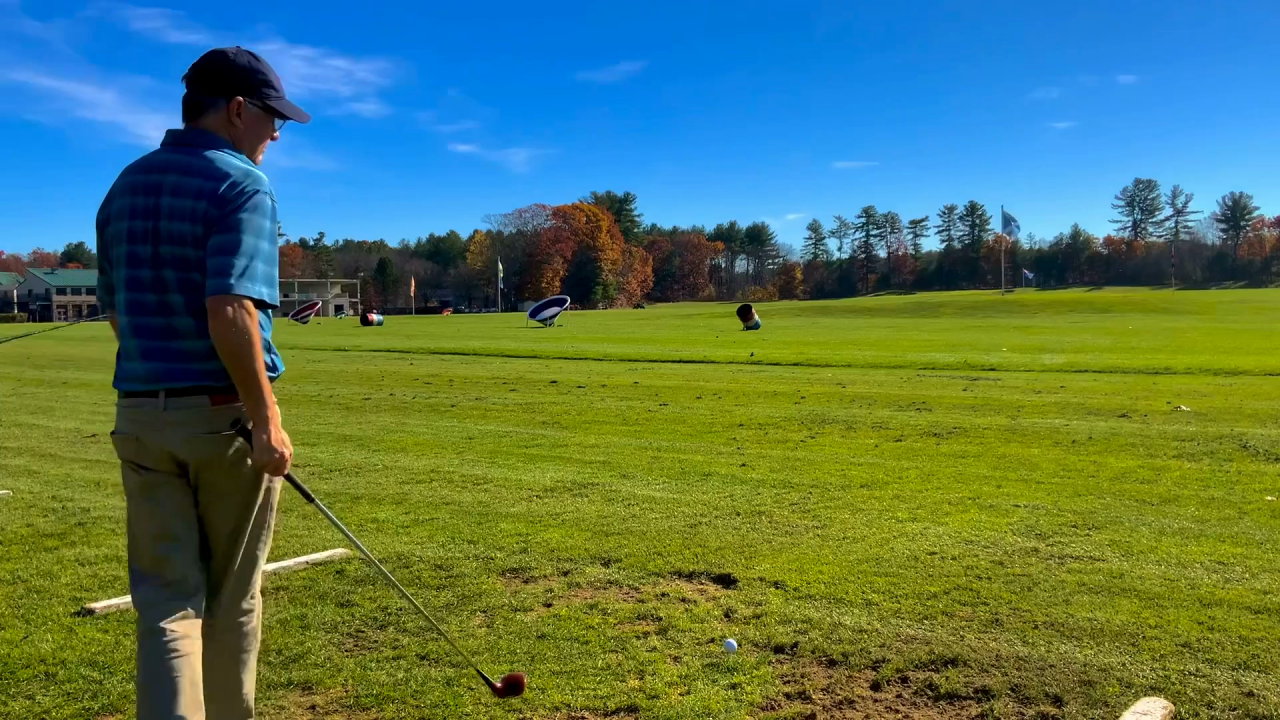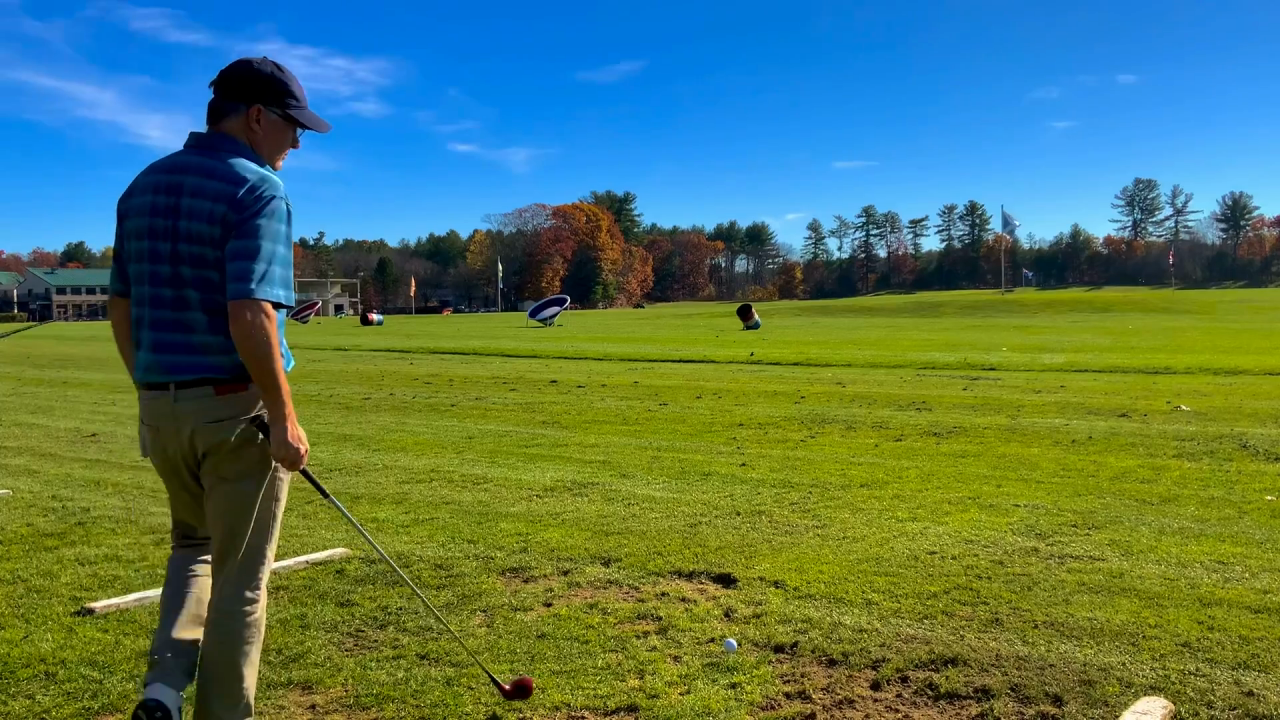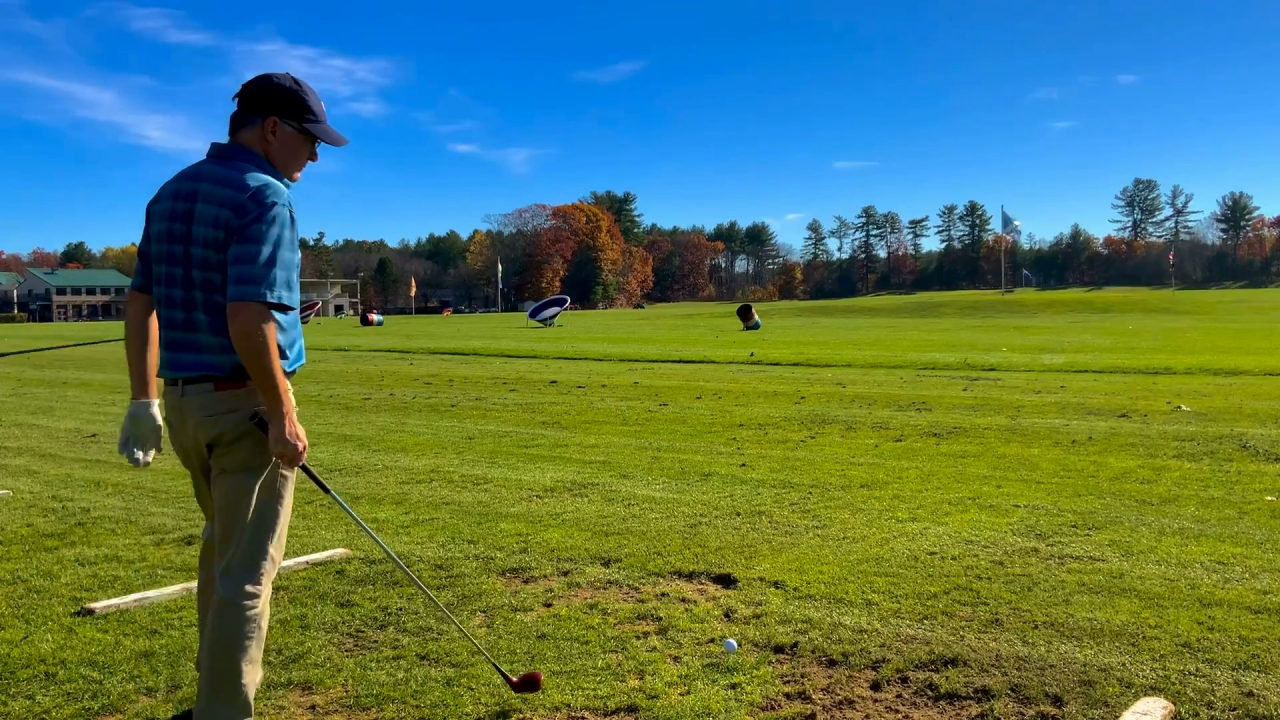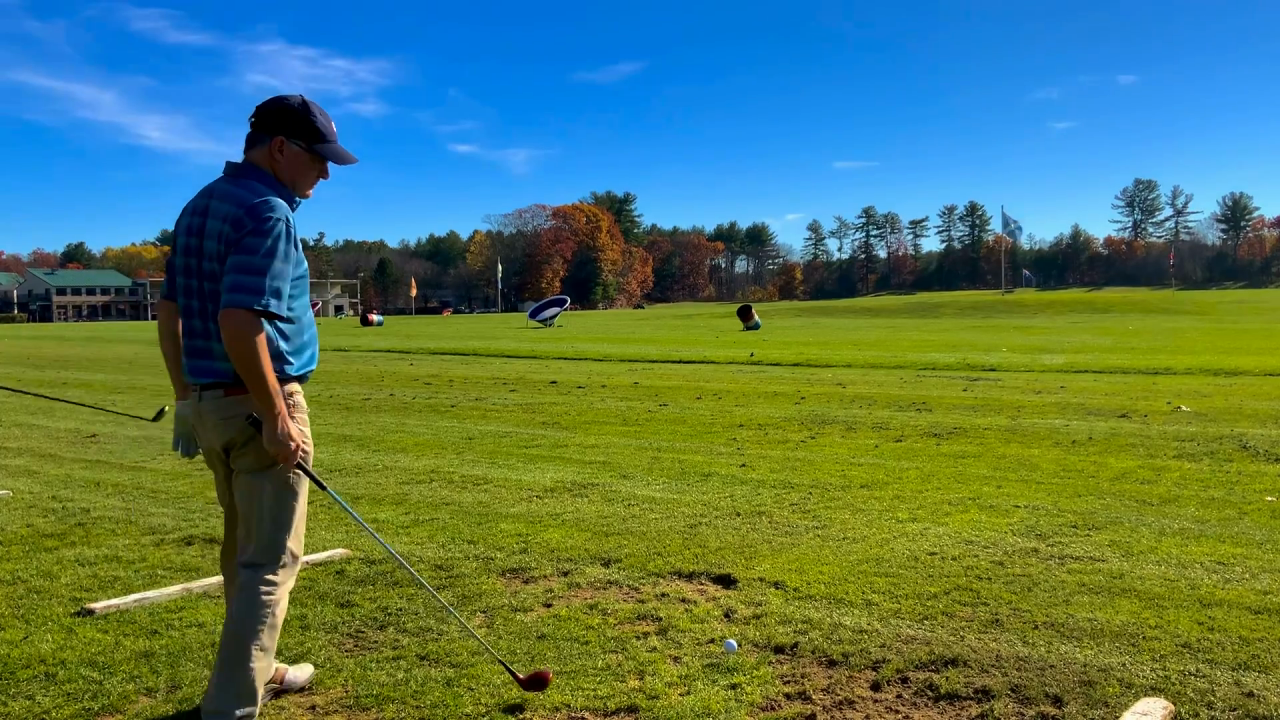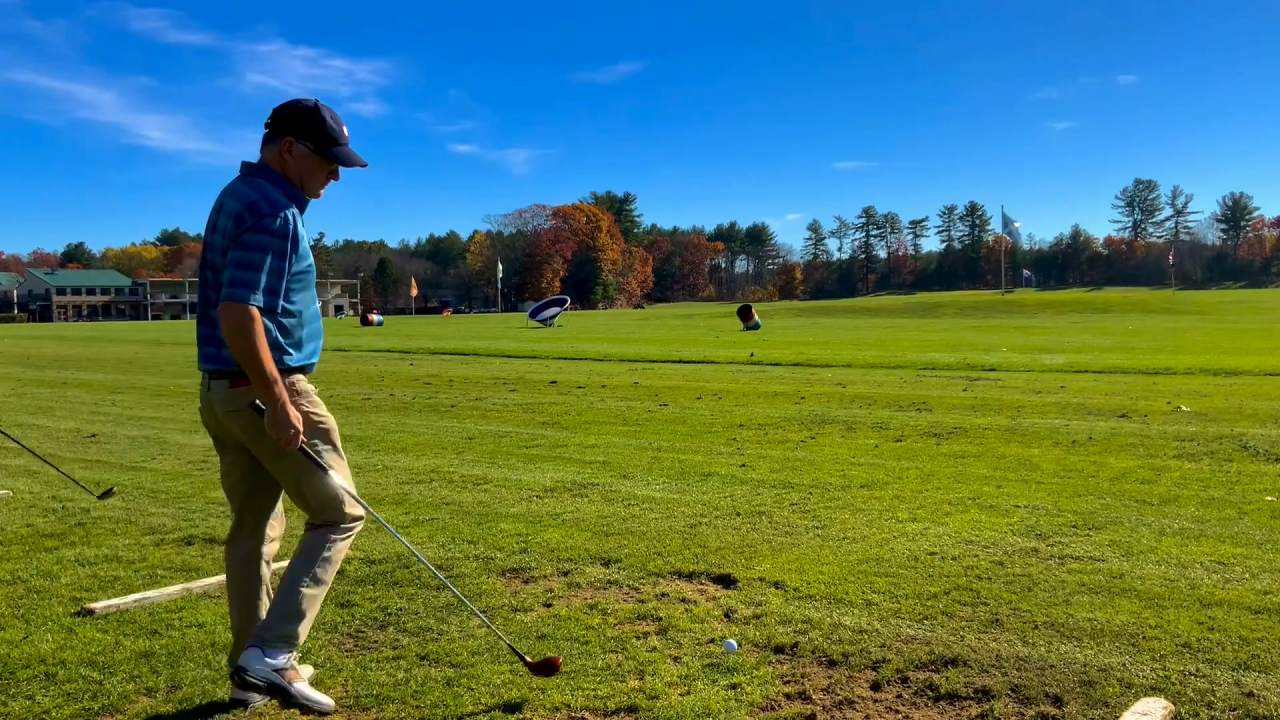
dt=0.2s
person 1, frame 1
left shoulder: (124, 188)
right shoulder: (241, 185)
left elbow: (119, 313)
right elbow: (231, 316)
right wrist: (267, 422)
left hip: (142, 420)
right hip: (226, 417)
left knee: (164, 604)
right knee: (232, 597)
person 1, frame 2
left shoulder: (143, 186)
right shoulder: (257, 190)
left elbow: (122, 308)
right elbow: (250, 318)
right wrist: (285, 418)
left hip: (161, 408)
right hip: (237, 408)
left knee: (195, 547)
right knee: (240, 581)
person 1, frame 3
left shoulder: (173, 192)
right shoulder: (264, 197)
left elbow: (140, 304)
right elbow: (248, 319)
left wrist: (143, 400)
right wrist: (285, 417)
left hip: (184, 401)
right hip: (245, 402)
left knee: (222, 545)
right knee: (244, 571)
person 1, frame 4
left shoulder: (201, 206)
right shoulder: (267, 213)
left elbow: (170, 310)
right elbow: (238, 323)
left wrist: (186, 401)
right wrist: (278, 418)
left hip: (209, 403)
right hip: (259, 407)
left knee: (243, 548)
right knee: (268, 562)
left ankle: (255, 670)
person 1, frame 5
left shoulder: (234, 198)
right shoulder: (272, 211)
right elbow: (237, 315)
right wrist: (279, 402)
left hip: (222, 392)
right hip: (267, 394)
left knee: (251, 532)
right knee: (338, 517)
left ankle: (252, 668)
right ankle: (270, 651)
